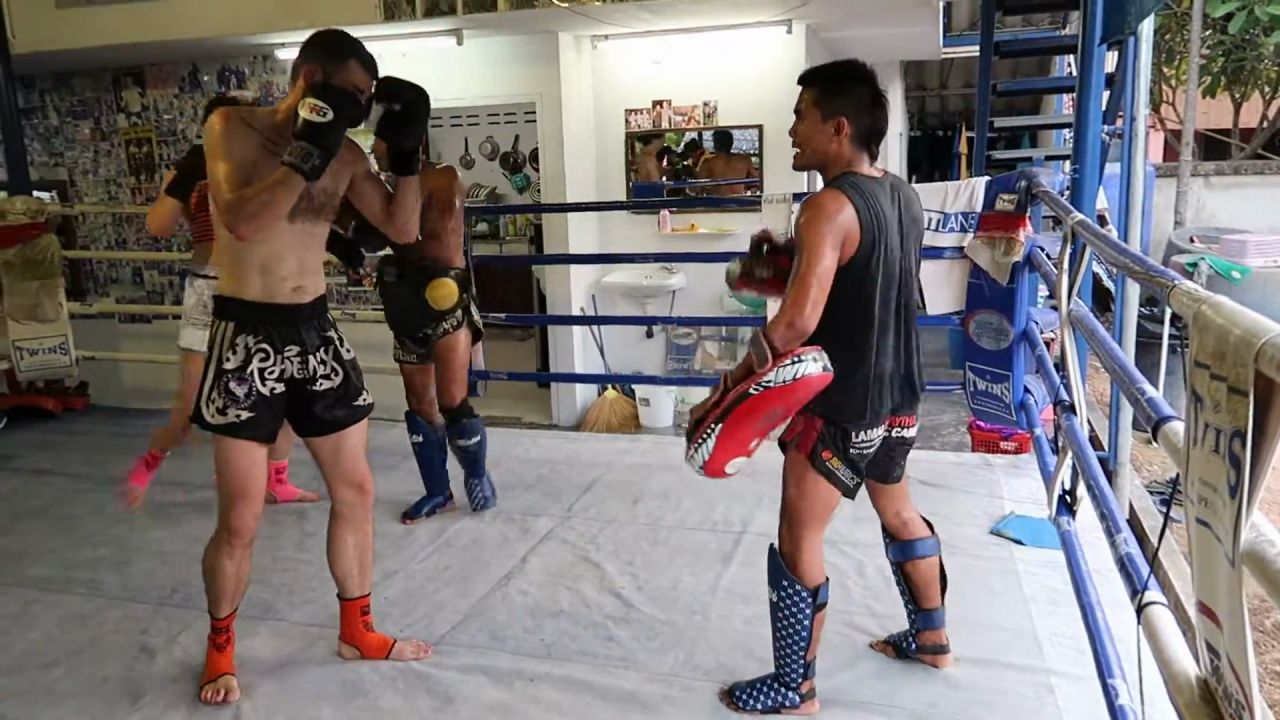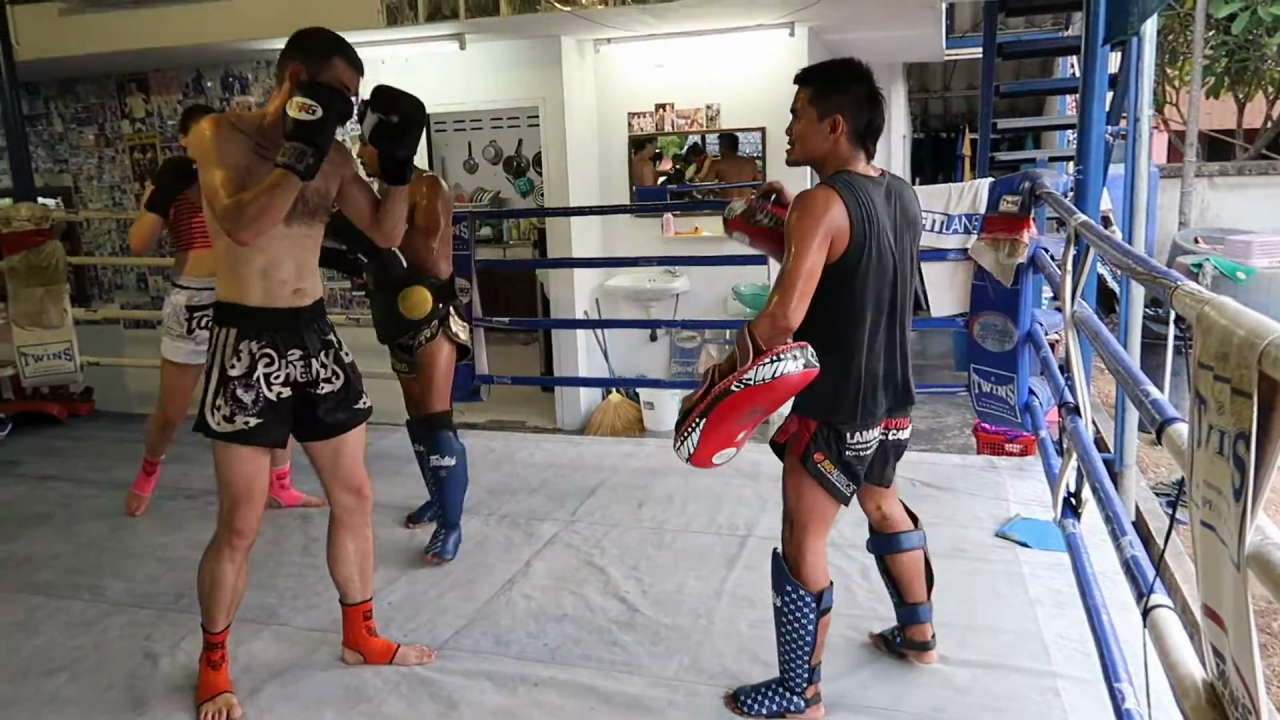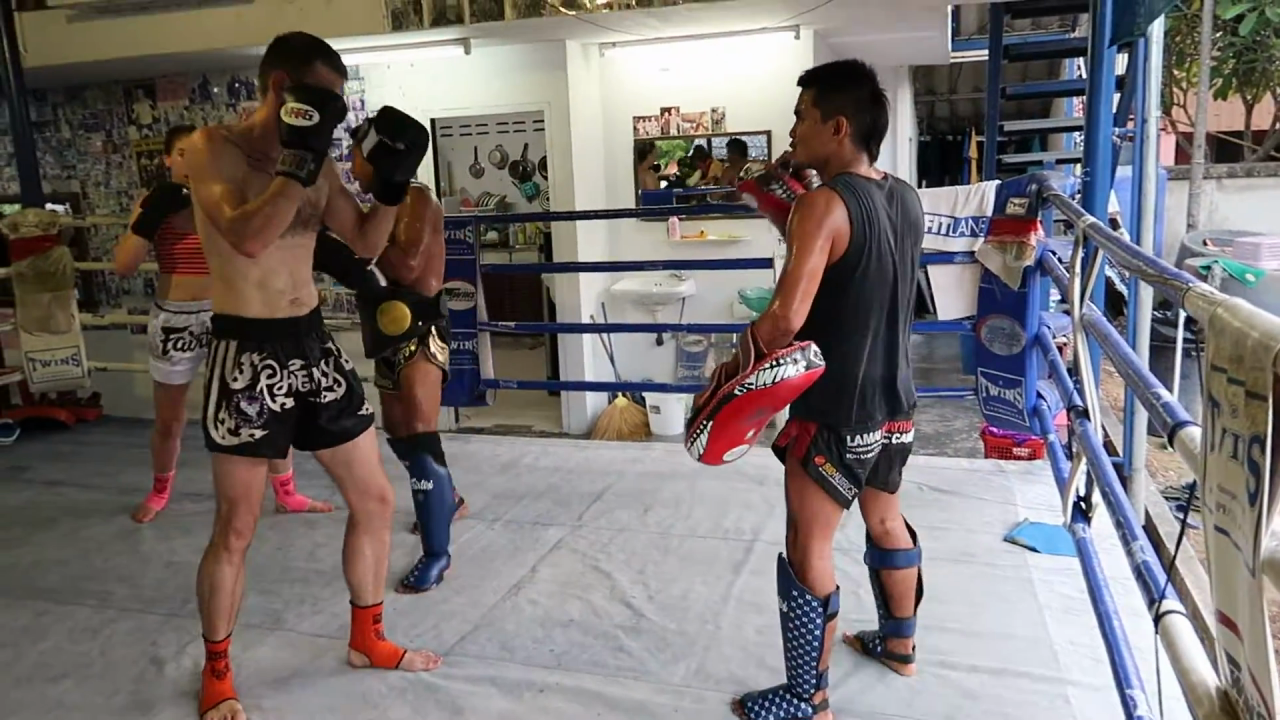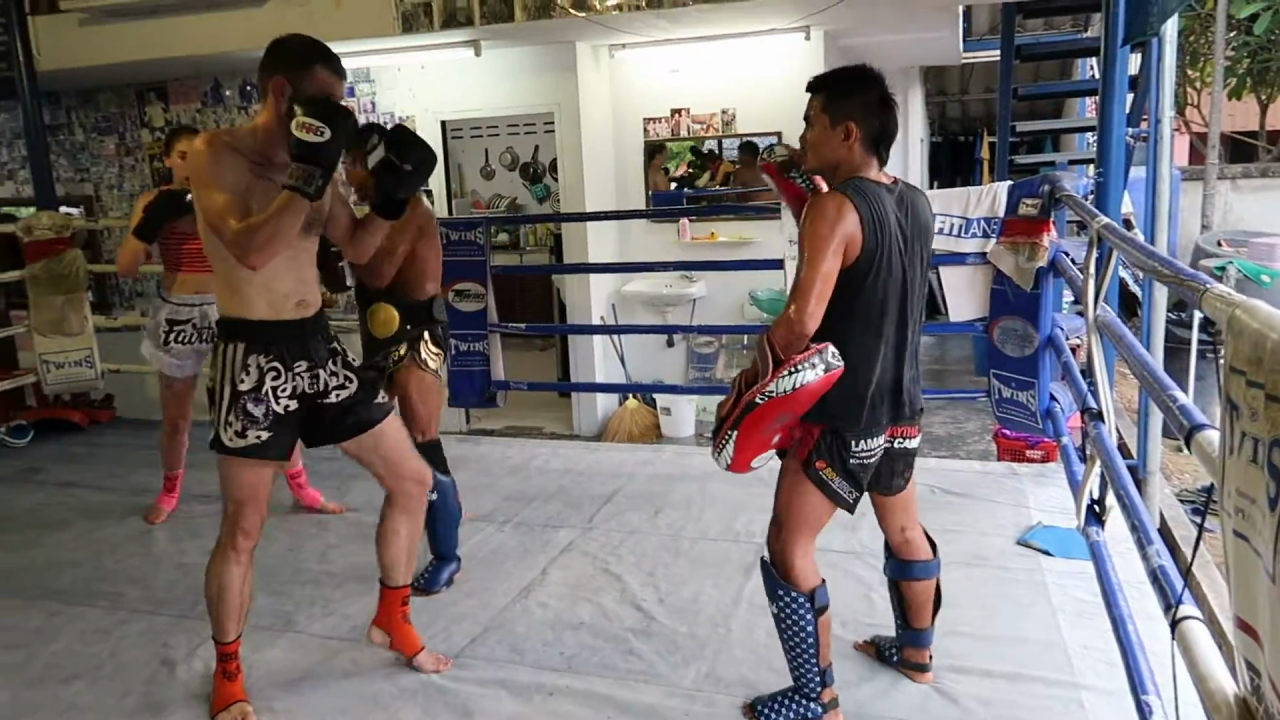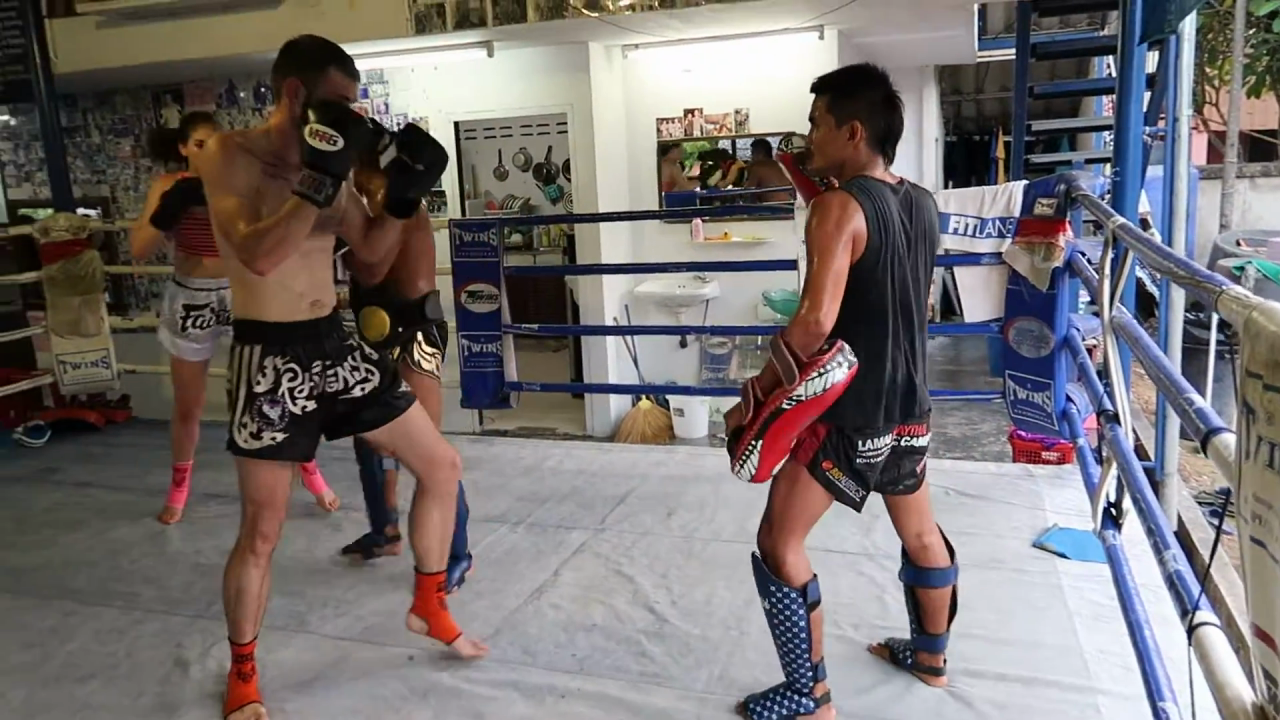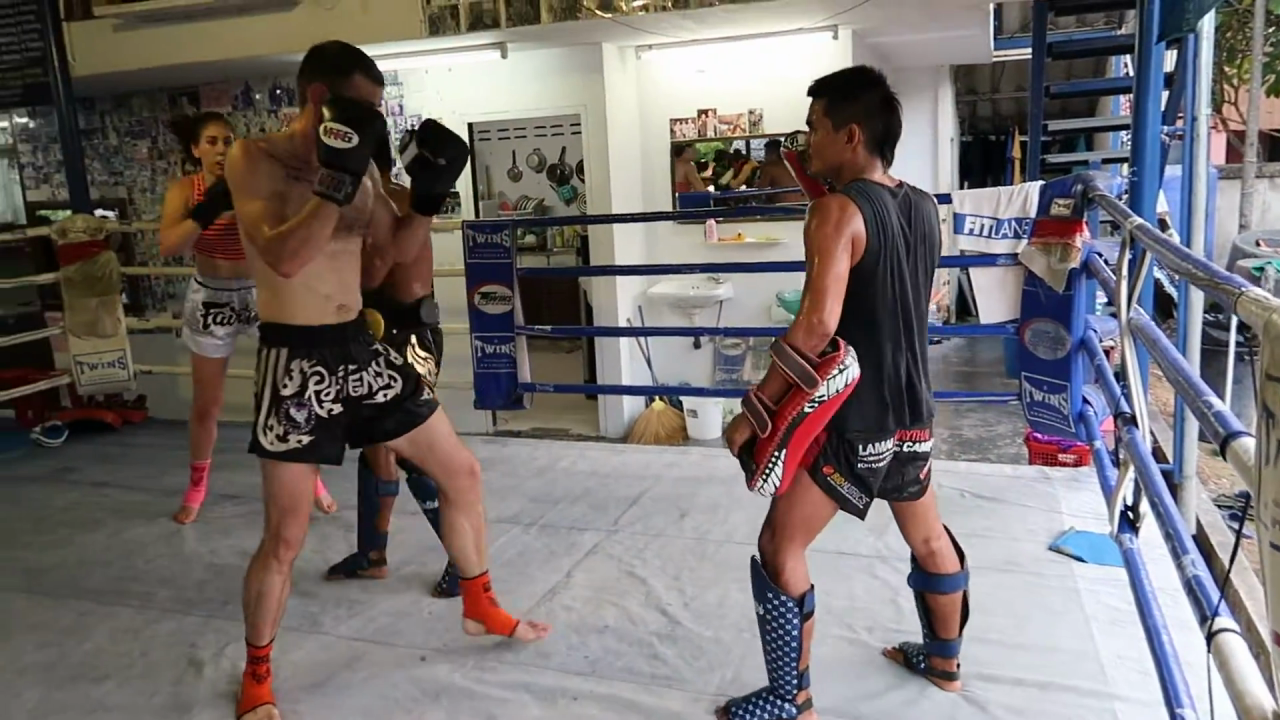
dt=0.1s
person 1, frame 1
left shoulder: (341, 151)
right shoulder: (232, 128)
left elbow: (403, 227)
right elbow: (243, 222)
left wrist: (405, 153)
right wrist: (311, 148)
left hip: (316, 332)
right hip: (247, 338)
left knee: (355, 490)
right knee: (240, 520)
left ankle: (357, 630)
right ankle: (220, 645)
person 1, frame 2
left shoulder: (331, 155)
right shoulder: (221, 134)
left elbow: (388, 234)
right elbow: (242, 227)
left wrist: (397, 161)
right wrist: (304, 149)
left hip: (315, 335)
right hip: (248, 343)
left knee: (353, 496)
right knee: (241, 523)
left ankle: (360, 635)
right ankle: (213, 662)
person 1, frame 3
left shoulder: (315, 157)
right shoulder: (214, 148)
left elbow: (367, 241)
right elbow: (247, 241)
left wrist: (390, 184)
right wrist: (303, 157)
left hip: (313, 346)
right hip: (247, 355)
left knee: (373, 499)
right knee: (235, 531)
left ankle: (367, 639)
person 1, frame 4
left shoulder: (313, 161)
right shoulder: (215, 153)
left elbow: (357, 247)
right elbow: (252, 252)
left wrist: (392, 196)
right wrist: (311, 171)
left hip: (319, 346)
right hip: (254, 357)
left knee: (413, 480)
right knee: (243, 531)
left ankle: (393, 622)
person 1, frame 5
left shoulder: (333, 163)
right shoulder: (230, 153)
left elbow: (372, 246)
right elbow: (257, 257)
left wrist: (402, 193)
right wrist: (315, 172)
left hip: (337, 346)
right hip: (271, 360)
left knee: (441, 466)
right knee: (261, 535)
left ankle: (430, 608)
person 1, frame 6
left shoulder: (354, 165)
right shoulder: (253, 159)
left elbow: (402, 248)
right elbow: (284, 260)
left wrist: (429, 191)
right wrist: (338, 176)
left hip: (362, 351)
right hip: (299, 362)
left knee: (462, 473)
right knee: (285, 541)
left ankle: (482, 609)
person 2, frame 1
left shoulder: (830, 205)
right shoulder: (900, 195)
left elbow: (799, 322)
left wrist: (731, 389)
right wrist: (790, 251)
left hip: (842, 406)
right hip: (896, 397)
left knee: (798, 540)
right knee: (899, 513)
right ankle: (930, 637)
person 2, frame 2
left shoulder: (824, 202)
right shoulder: (899, 194)
left elbow: (783, 317)
right wrist: (789, 222)
left hip: (833, 407)
right hip: (891, 398)
left knee: (802, 545)
right knee: (884, 508)
right ankle: (917, 630)
person 2, frame 3
left shoulder: (822, 202)
right shoulder: (903, 197)
left elbow: (786, 319)
left hip: (834, 411)
right hip: (892, 403)
left knee: (807, 552)
right knee: (885, 520)
right ankle: (898, 641)
person 2, frame 4
left shoulder: (833, 208)
right shoulder: (915, 203)
left elbow: (800, 323)
left hip: (840, 415)
right hip: (899, 408)
left knee: (787, 549)
right knee: (904, 531)
right ankle: (914, 651)
person 2, frame 5
left shoulder: (838, 207)
right shoulder: (921, 203)
left elbow: (814, 322)
left hip: (846, 416)
right hip: (906, 408)
left knee: (778, 542)
right knee: (920, 532)
right ankle: (928, 653)
person 2, frame 6
left shoulder: (838, 210)
right shoulder: (922, 207)
left elbow: (817, 325)
left hip: (848, 421)
right hip: (909, 413)
left knee: (779, 551)
right knee: (929, 537)
right ankle: (942, 659)
person 3, frame 1
left shoulder: (443, 178)
left elbow: (442, 227)
right elbow: (379, 232)
left hip: (447, 302)
right hip: (408, 307)
left knee: (452, 403)
right knee: (419, 408)
left ankle: (477, 475)
right ankle: (438, 492)
person 3, frame 2
left shoulder: (429, 187)
left elbow: (428, 246)
left hip: (432, 311)
right hip: (399, 312)
left knee: (434, 419)
right knee: (417, 416)
left ankle: (450, 525)
right ankle: (443, 497)
person 3, frame 3
left shoulder: (418, 199)
left elbow: (407, 267)
right elbow: (373, 259)
left wrist: (345, 249)
left hip: (419, 329)
left knee: (419, 437)
right knee: (397, 429)
left ankle: (436, 553)
right ankle: (446, 500)
person 3, frame 4
left shoulder: (404, 206)
left elbow: (377, 275)
left hip: (415, 334)
right hip: (392, 334)
left knee: (421, 444)
left ankle: (446, 555)
right ankle: (445, 507)
person 3, frame 5
left shoulder: (390, 201)
right shoulder: (384, 202)
left elbow: (370, 272)
left hip: (410, 336)
right knee: (370, 432)
left ankle: (458, 554)
right ankle: (385, 530)
person 3, frame 6
left shoulder: (392, 203)
right shoulder: (387, 202)
left elbow: (369, 275)
left hip: (405, 337)
right hip: (389, 336)
right knee: (376, 448)
right ankle: (372, 553)
person 4, frame 1
right shoulder: (185, 180)
right elbow: (157, 230)
right wrist: (177, 184)
right hip: (211, 294)
right knee: (191, 405)
left ankle: (277, 482)
right ankle: (148, 464)
person 4, frame 2
right shoulder: (167, 184)
right elbow: (139, 245)
right wrist: (162, 195)
right hip: (190, 303)
right knee: (170, 413)
left ankle: (281, 487)
right ankle: (147, 473)
person 4, frame 3
right shoulder: (154, 206)
right elbow: (123, 267)
right wrist: (147, 219)
right hip: (175, 323)
right knee: (168, 425)
left ankle: (286, 493)
right ankle: (159, 492)
person 4, frame 4
right shoulder: (152, 204)
right elbow: (125, 268)
right wrist: (150, 225)
right hip: (178, 317)
right knee: (176, 419)
left ankle: (302, 487)
right ankle: (170, 492)
person 4, frame 5
right shoulder: (166, 187)
right elbow: (139, 251)
right wrist: (166, 211)
right hip: (191, 302)
right knee: (187, 408)
left ankle: (310, 473)
right ankle: (179, 488)
person 4, frame 6
right shoulder: (183, 190)
right elbow: (168, 247)
right wrist: (203, 208)
right hip: (213, 301)
right knee: (206, 405)
left ankle: (308, 476)
right ankle: (197, 487)
